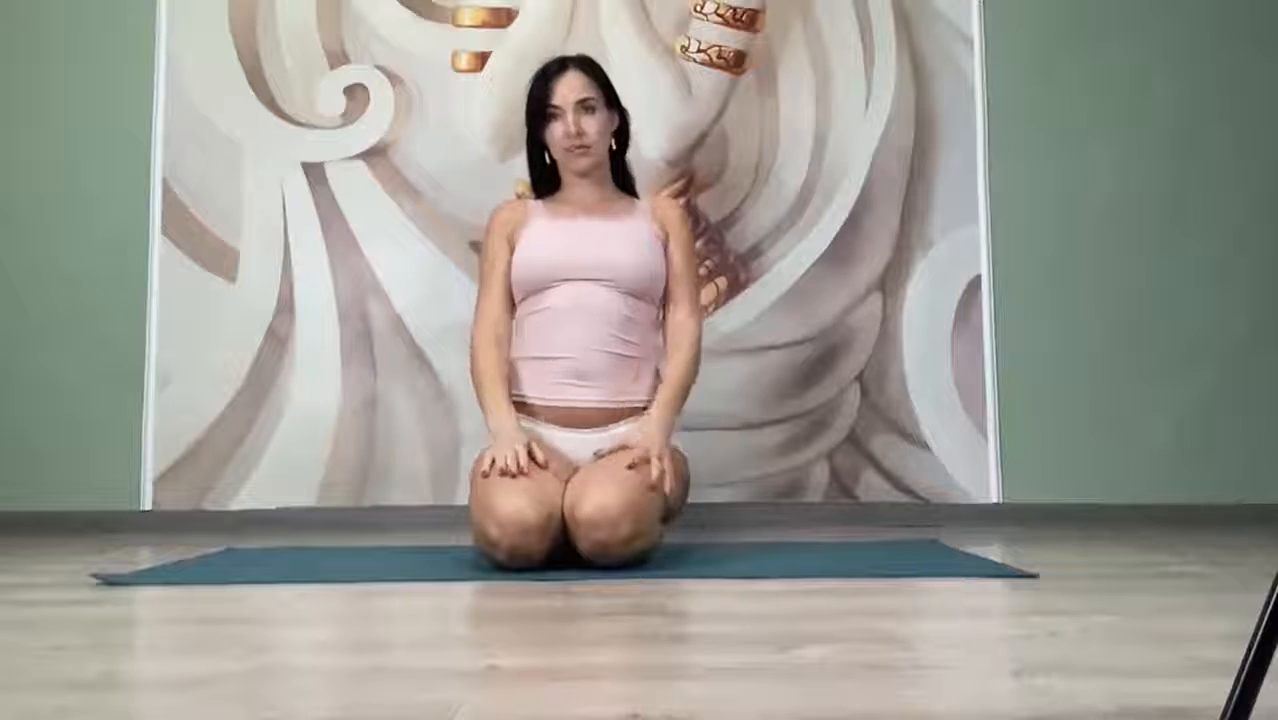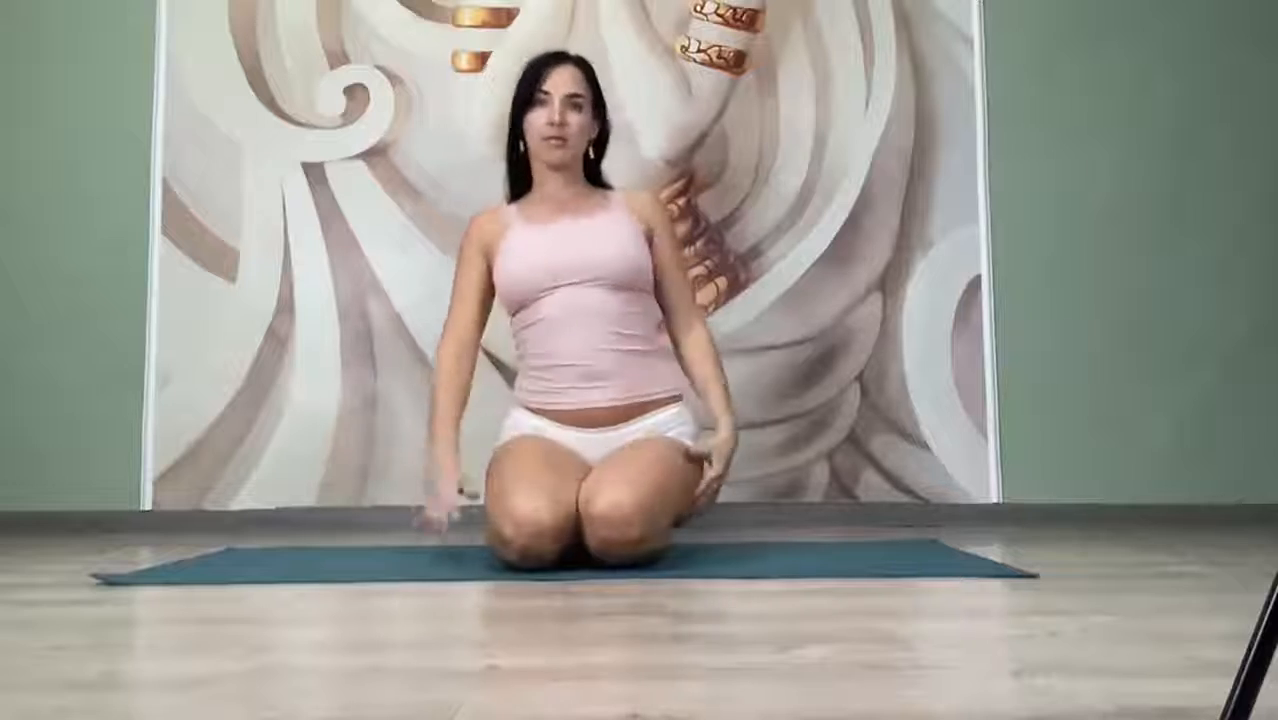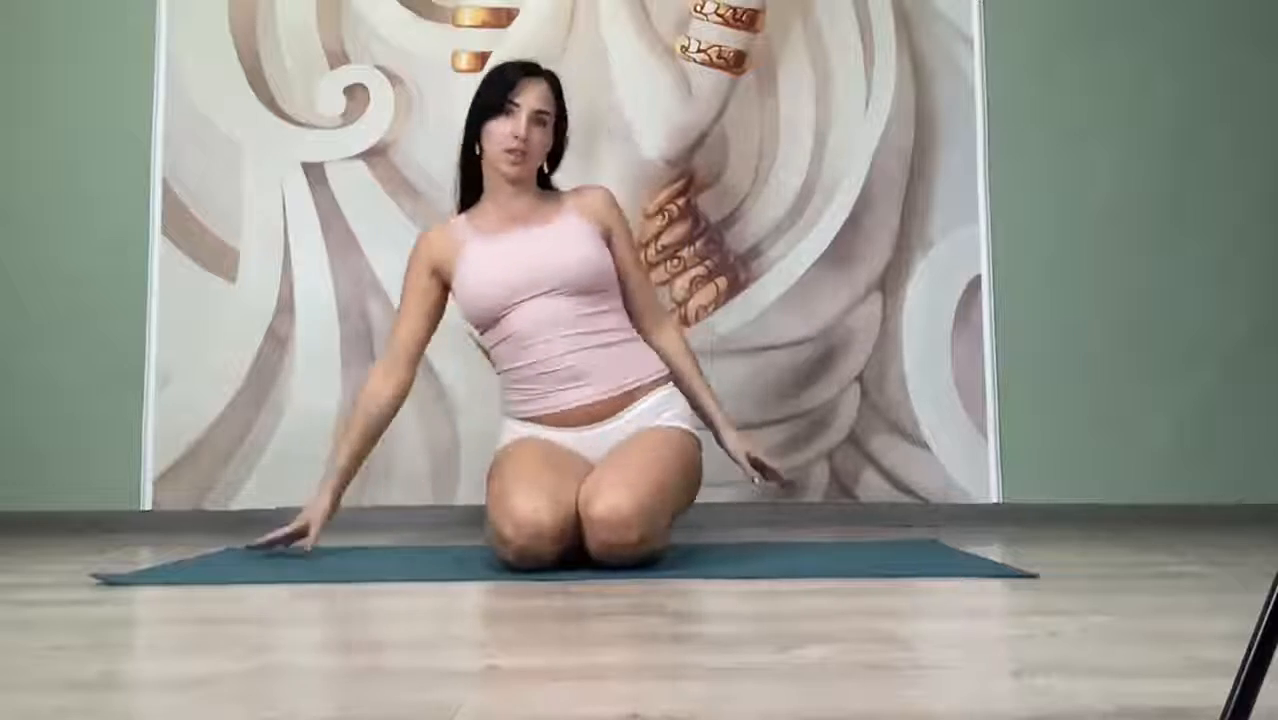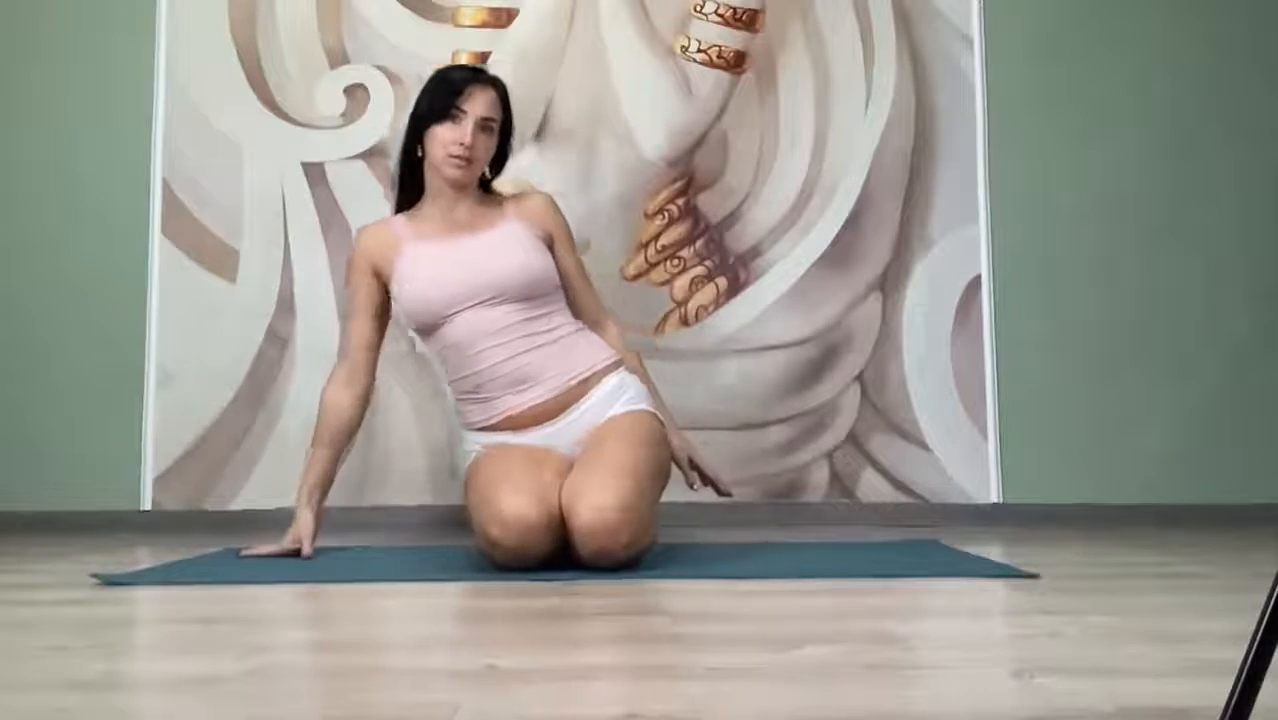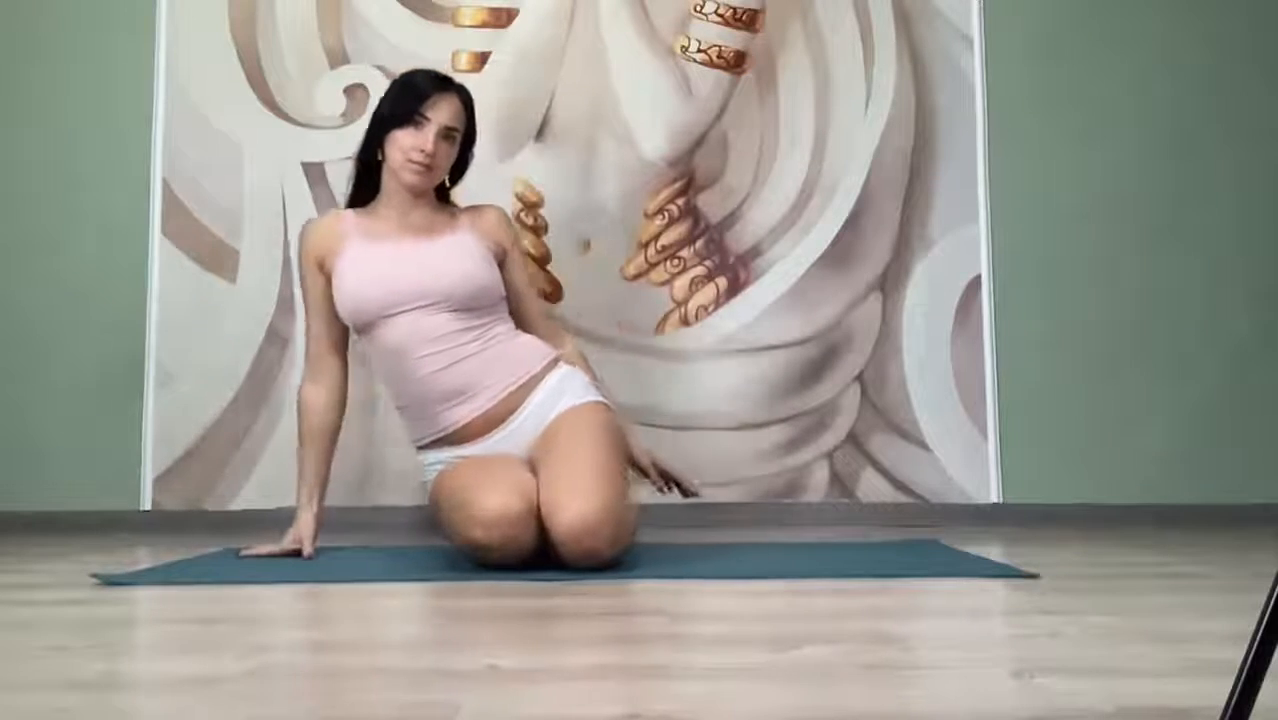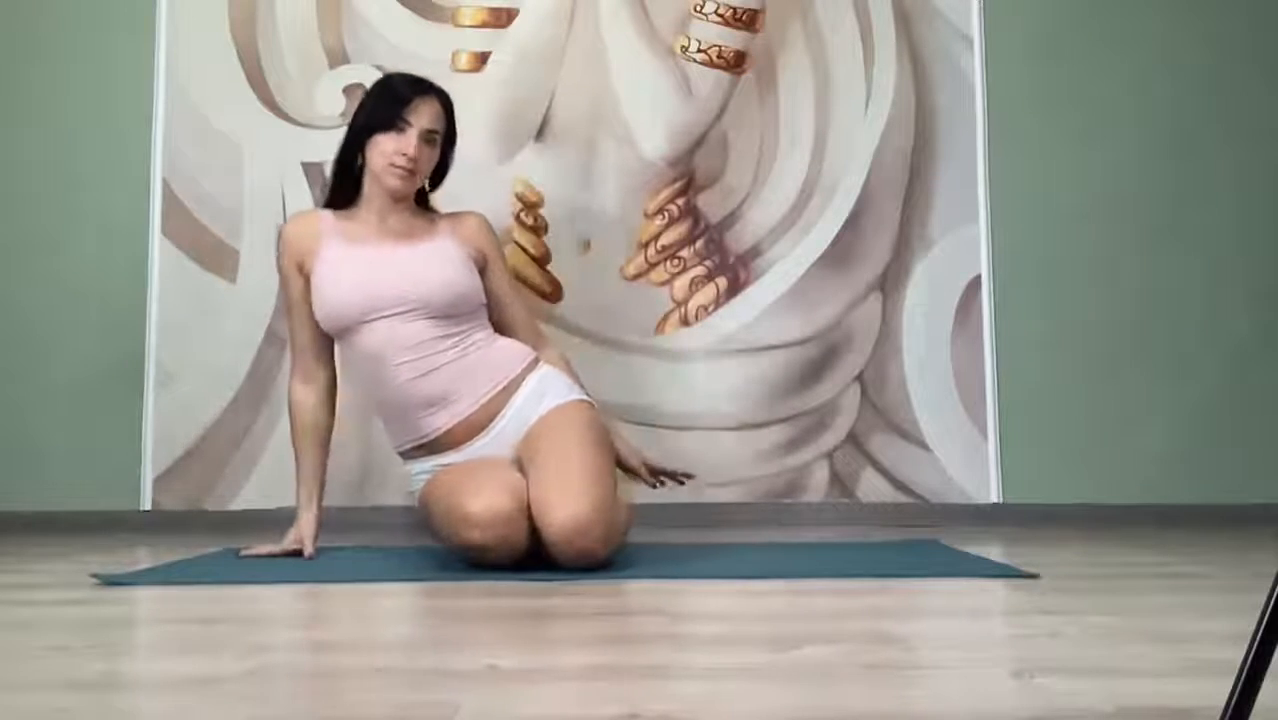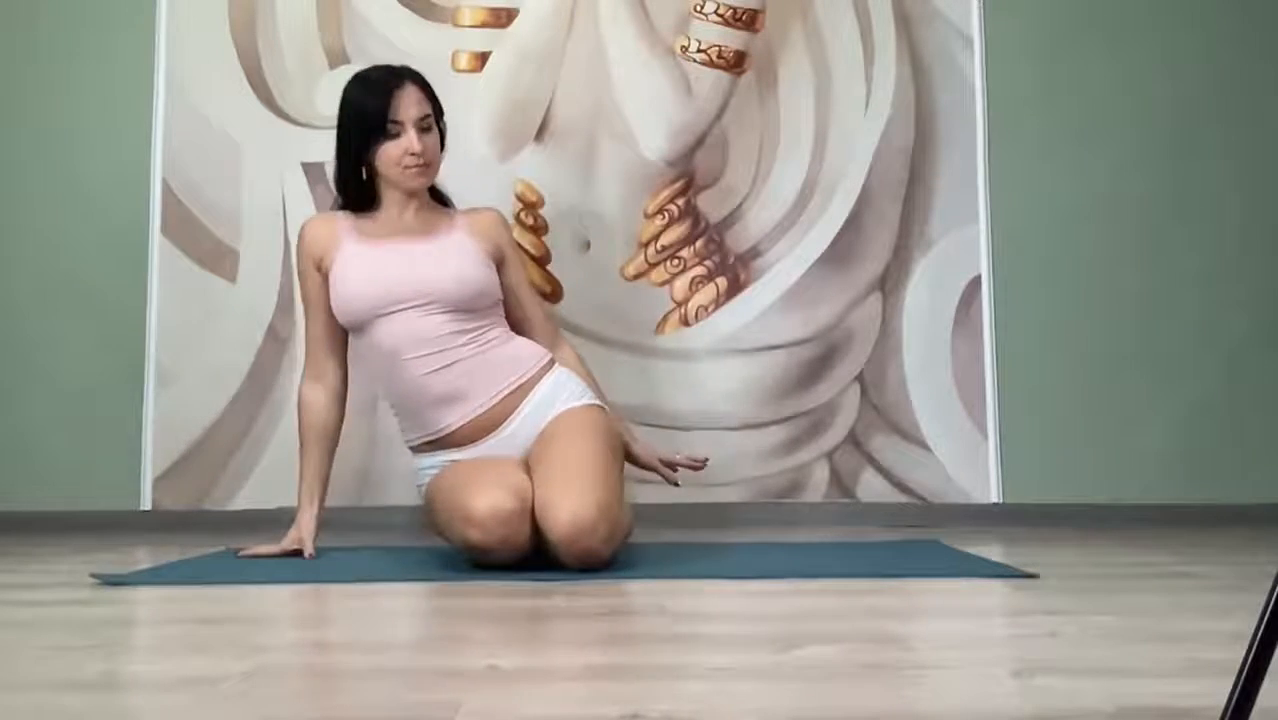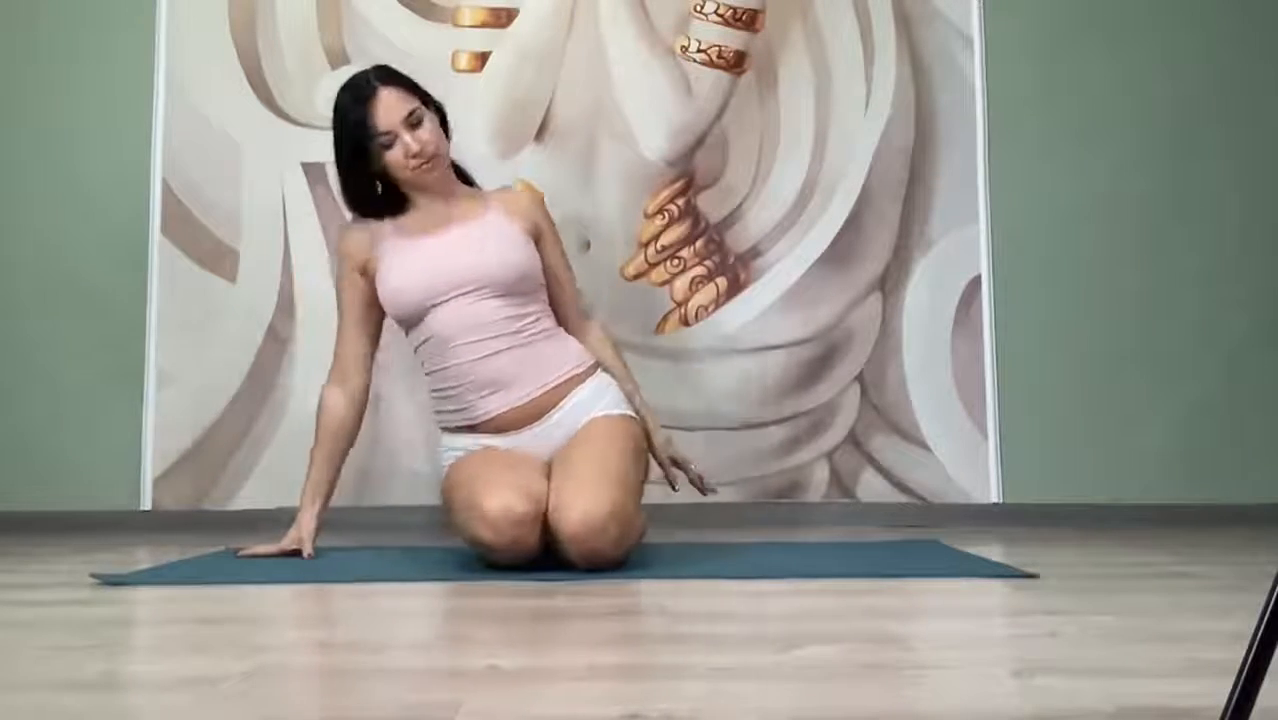
dt=0.4s
person 1, frame 1
left shoulder: (662, 216)
right shoulder: (513, 219)
left elbow: (684, 329)
right elbow: (489, 333)
left wrist: (656, 426)
right wrist: (504, 428)
left hip: (633, 428)
right hip: (530, 428)
left knee: (605, 525)
right knee: (513, 531)
left ankle: (643, 502)
right ankle: (563, 511)
person 1, frame 2
left shoulder: (640, 210)
right shoulder: (491, 228)
left elbow: (688, 326)
right elbow: (458, 345)
left wrist: (724, 424)
right wrist: (443, 456)
left hip: (649, 425)
right hip: (543, 429)
left knee: (616, 526)
right knee: (528, 533)
left ankle: (662, 496)
right ankle: (577, 508)
person 1, frame 3
left shoulder: (593, 207)
right shoulder: (442, 245)
left elbow: (656, 324)
right elbow: (394, 368)
left wrist: (722, 425)
right wrist: (330, 490)
left hip: (645, 415)
right hip: (539, 434)
left knee: (617, 529)
right knee: (529, 535)
left ankle: (645, 495)
right ankle: (576, 502)
person 1, frame 4
left shoulder: (534, 212)
right shoulder: (381, 244)
left elbow: (600, 323)
right elbow: (351, 379)
left wrist: (669, 426)
right wrist: (307, 505)
left hip: (605, 405)
right hip: (503, 441)
left knee: (604, 535)
right knee: (517, 534)
left ankle: (622, 499)
right ankle: (558, 503)
person 1, frame 5
left shoulder: (487, 226)
right shoulder: (328, 237)
left elbow: (553, 336)
right elbow: (324, 377)
left wrist: (625, 437)
right wrist: (307, 509)
left hip: (552, 403)
right hip: (458, 453)
left knee: (586, 536)
right knee: (499, 530)
left ankle: (592, 501)
right ankle: (536, 501)
person 1, frame 6
left shoulder: (468, 232)
right shoulder: (305, 237)
left elbow: (537, 344)
right elbow: (311, 379)
left wrist: (612, 438)
right wrist: (307, 511)
left hip: (535, 405)
right hip: (445, 462)
left knee: (579, 537)
right knee: (492, 528)
left ankle: (606, 503)
right ankle: (532, 507)
person 1, frame 7
left shoulder: (484, 228)
right shoulder: (325, 239)
left elbow: (552, 342)
right elbow: (323, 379)
left wrist: (626, 437)
right wrist: (308, 511)
left hip: (547, 406)
right hip: (451, 458)
left knee: (581, 538)
right knee: (494, 527)
left ankle: (604, 500)
right ankle: (532, 504)
person 1, frame 8
left shoulder: (517, 207)
right shoulder: (365, 244)
left elbow: (582, 324)
right elbow: (346, 383)
left wrist: (650, 425)
right wrist: (310, 510)
left hip: (582, 408)
right hip: (479, 445)
left knee: (592, 536)
right knee: (506, 529)
left ankle: (614, 503)
right ankle: (550, 506)
